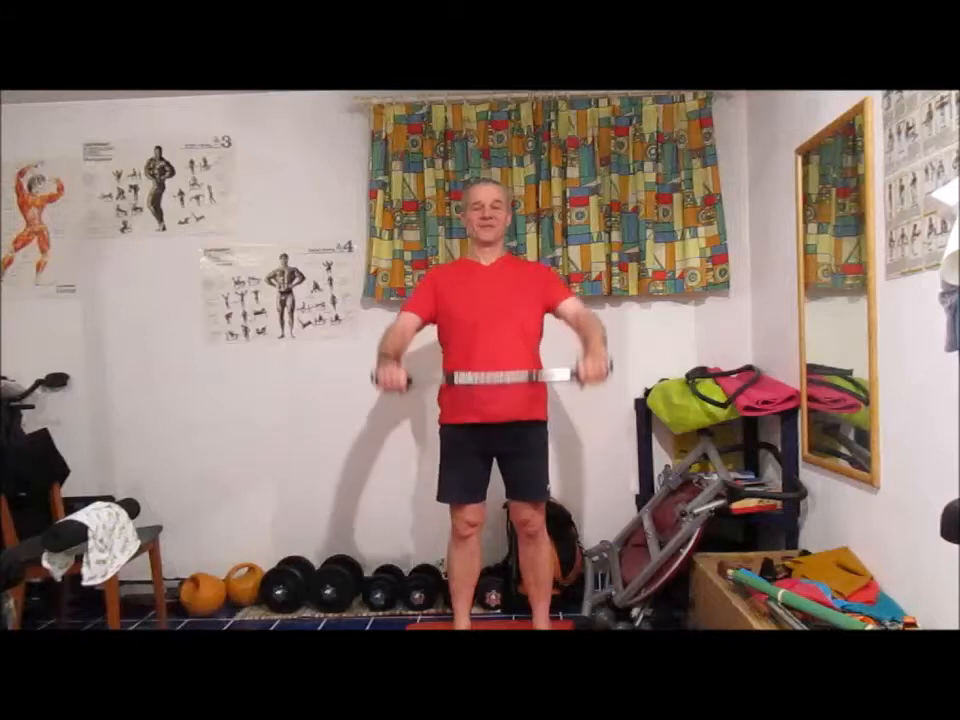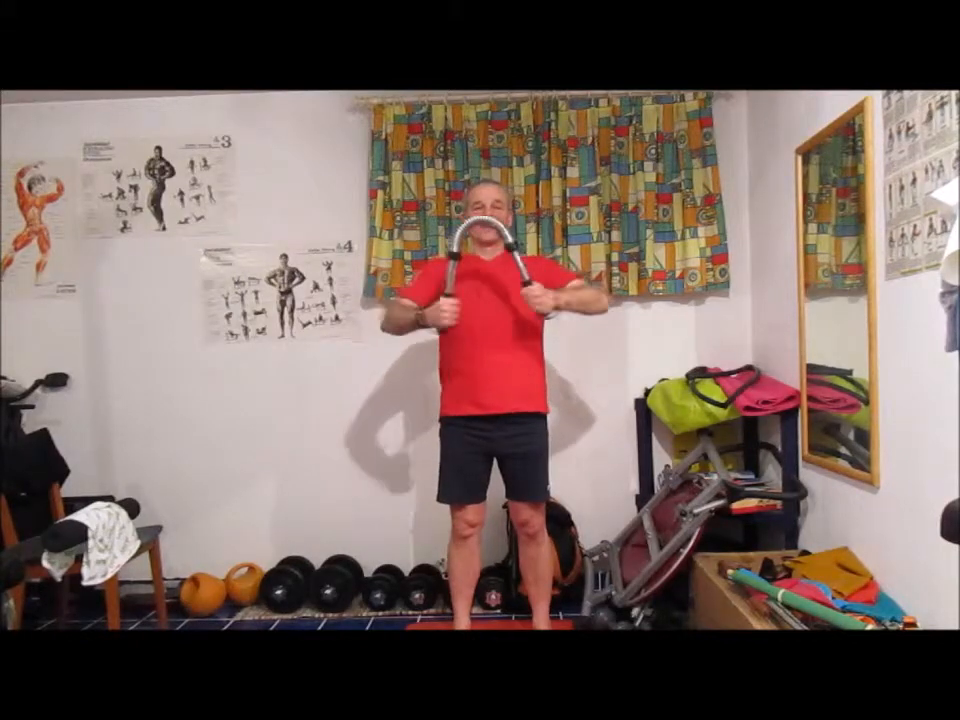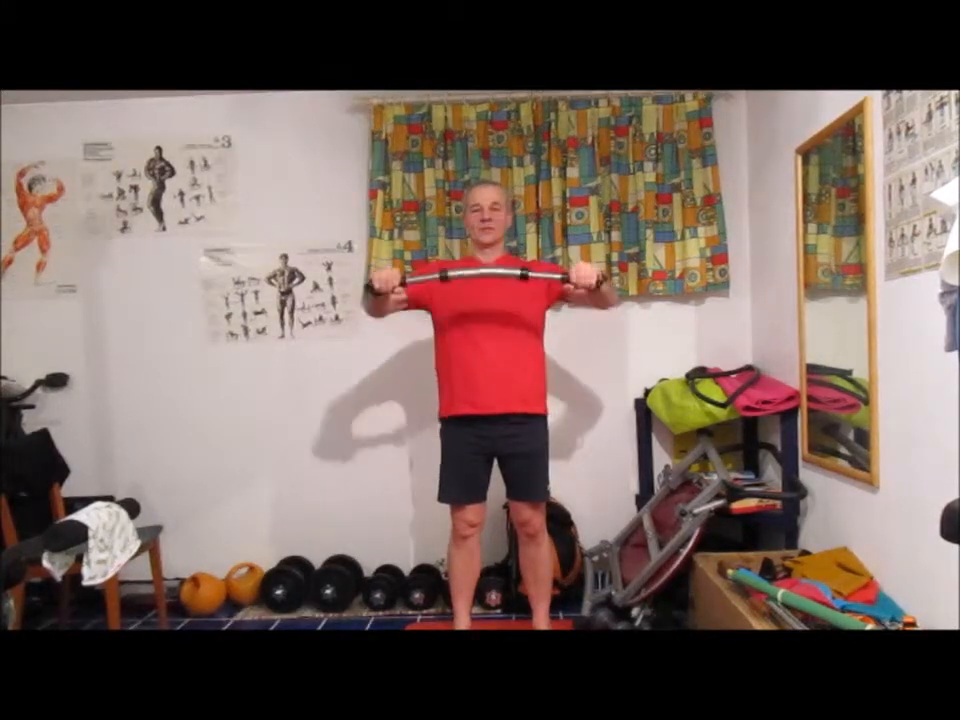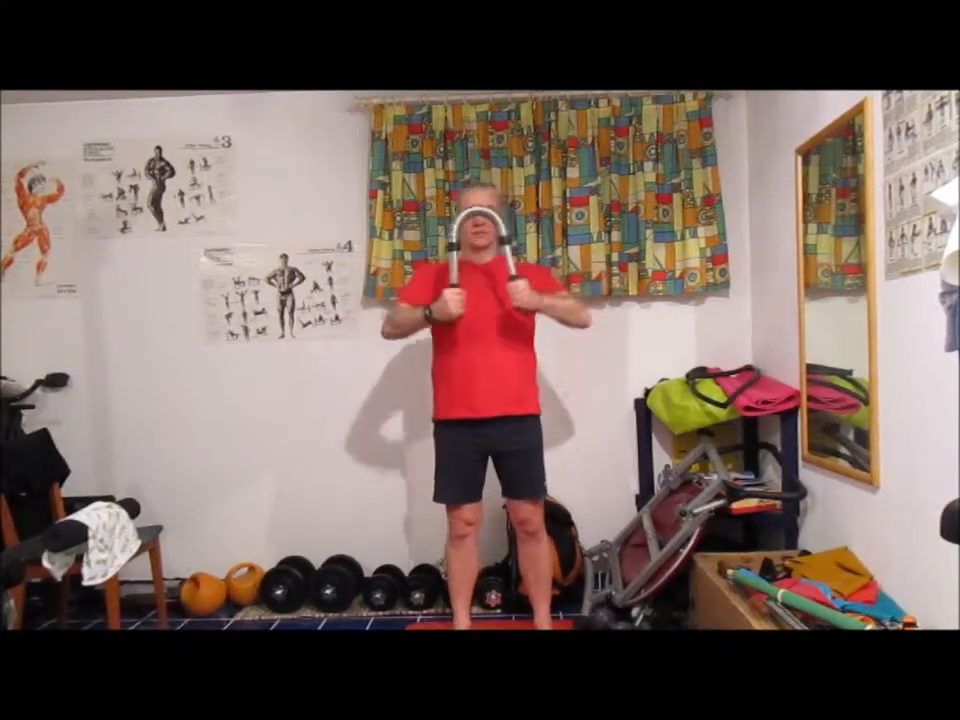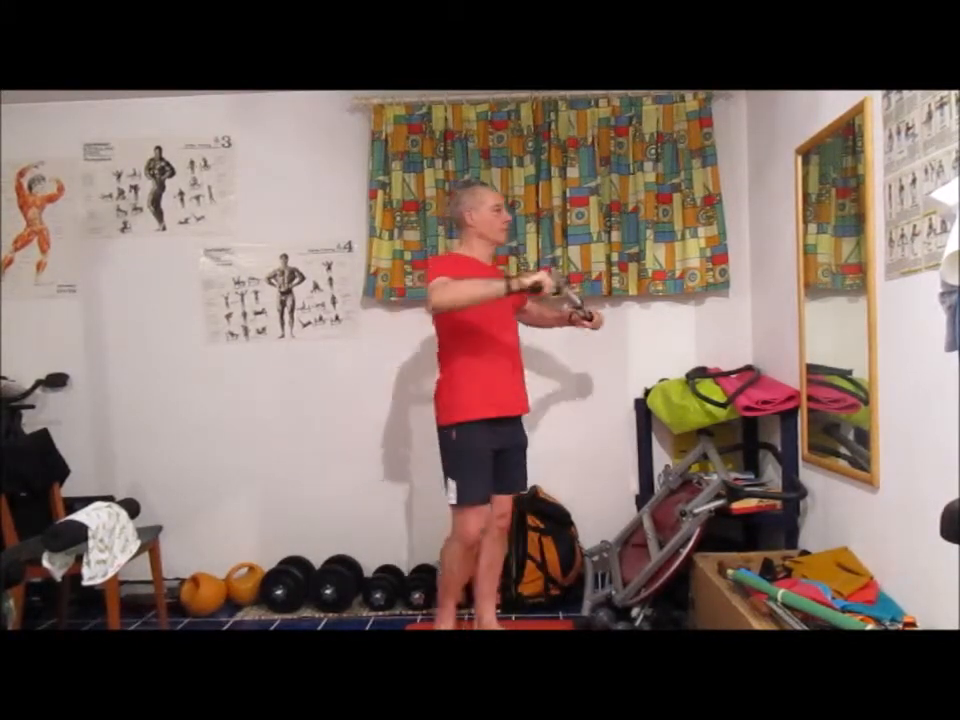
dt=1s
person 1, frame 1
left shoulder: (537, 275)
right shoulder: (440, 278)
left elbow: (582, 316)
right elbow: (402, 327)
left wrist: (595, 350)
right wrist: (389, 360)
left hip: (525, 419)
right hip: (461, 422)
left knee: (531, 523)
right knee: (465, 524)
left ankle: (541, 623)
right ankle: (461, 623)
person 1, frame 2
left shoulder: (538, 268)
right shoulder: (439, 270)
left elbow: (599, 299)
right elbow: (390, 319)
left wrist: (558, 299)
right wrist: (424, 316)
left hip: (524, 417)
right hip: (462, 419)
left knee: (531, 523)
right knee: (465, 525)
left ankle: (541, 622)
right ankle: (461, 623)
person 1, frame 3
left shoulder: (539, 273)
right shoulder: (438, 276)
left elbow: (608, 301)
right elbow: (378, 309)
left wrist: (594, 281)
right wrist: (378, 289)
left hip: (524, 419)
right hip: (462, 421)
left knee: (531, 524)
right knee: (465, 525)
left ankle: (542, 622)
right ankle: (461, 623)
person 1, frame 4
left shoulder: (527, 273)
right shoulder: (433, 275)
left elbow: (582, 317)
right elbow: (390, 327)
left wrist: (538, 301)
right wrist: (432, 311)
left hip: (518, 419)
right hip: (456, 422)
left knee: (530, 521)
right knee: (462, 525)
left ankle: (543, 621)
right ankle: (461, 623)
person 1, frame 5
left shoulder: (499, 276)
right shoulder: (446, 265)
left elbow: (528, 312)
right elbow: (439, 298)
left wrist: (572, 318)
right wrist: (516, 283)
left hip: (508, 418)
right hip: (466, 420)
left knee: (500, 520)
right knee: (470, 528)
left ankle: (487, 619)
right ankle: (443, 620)
